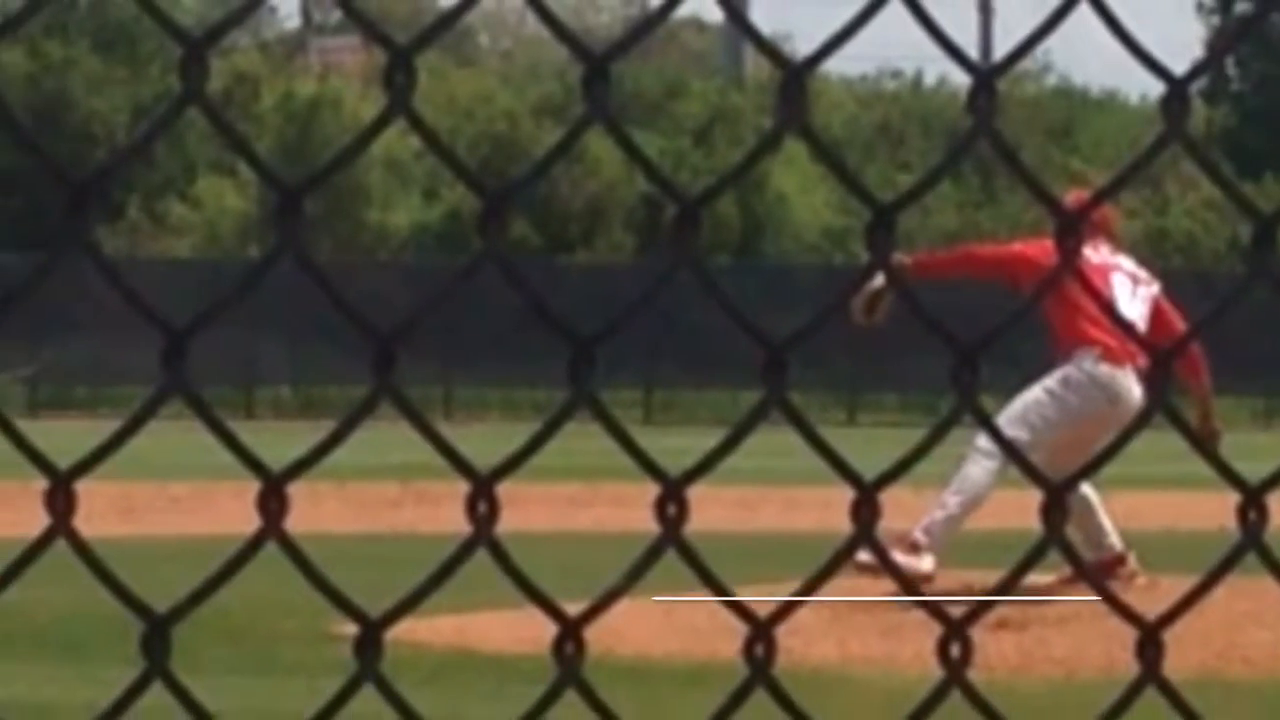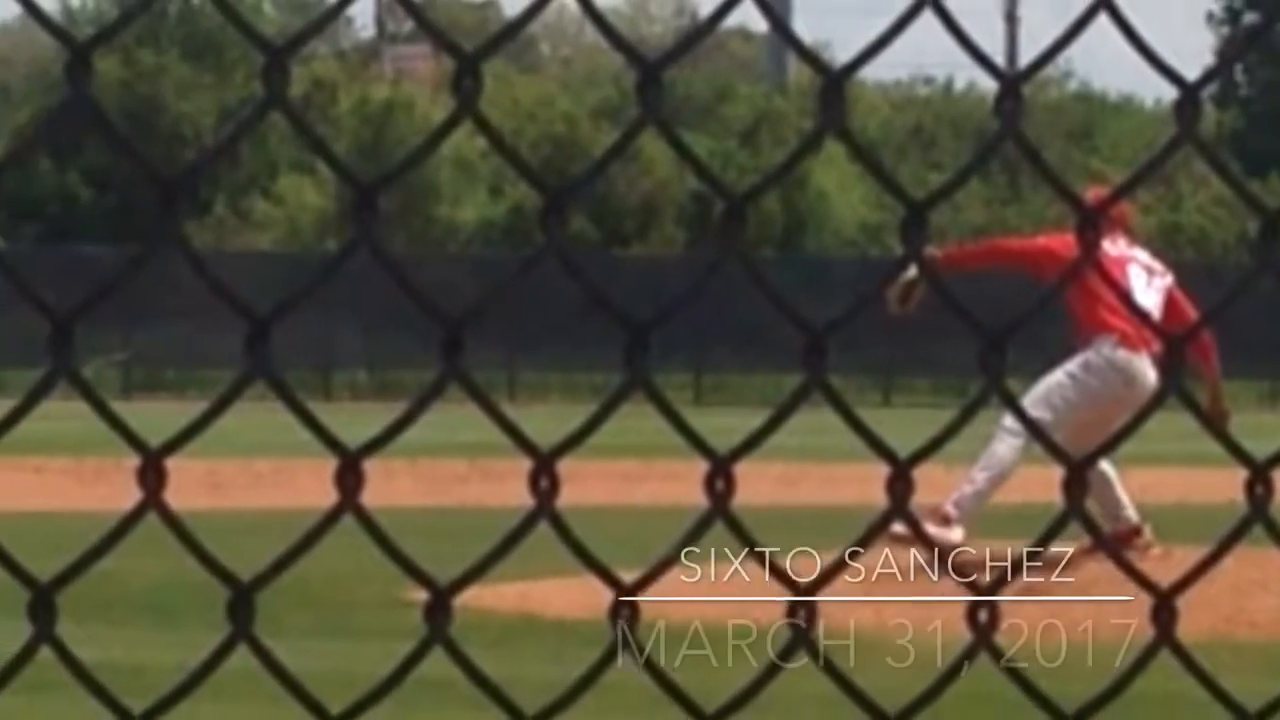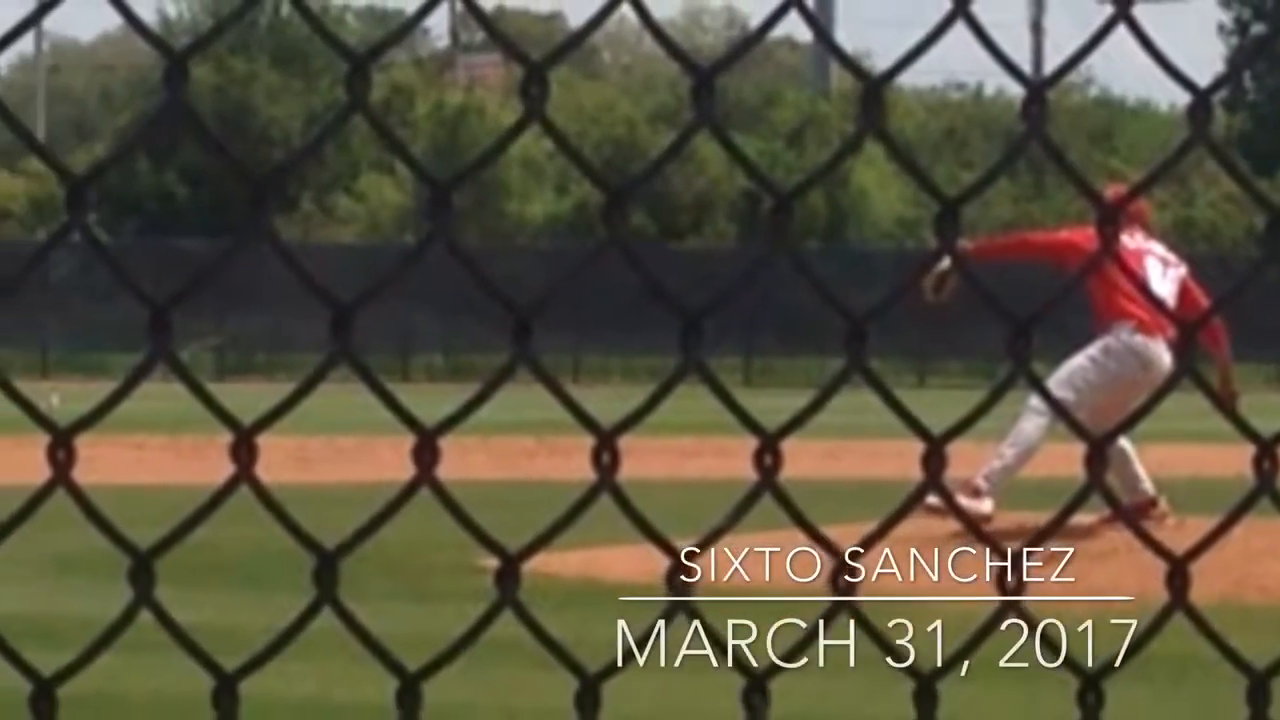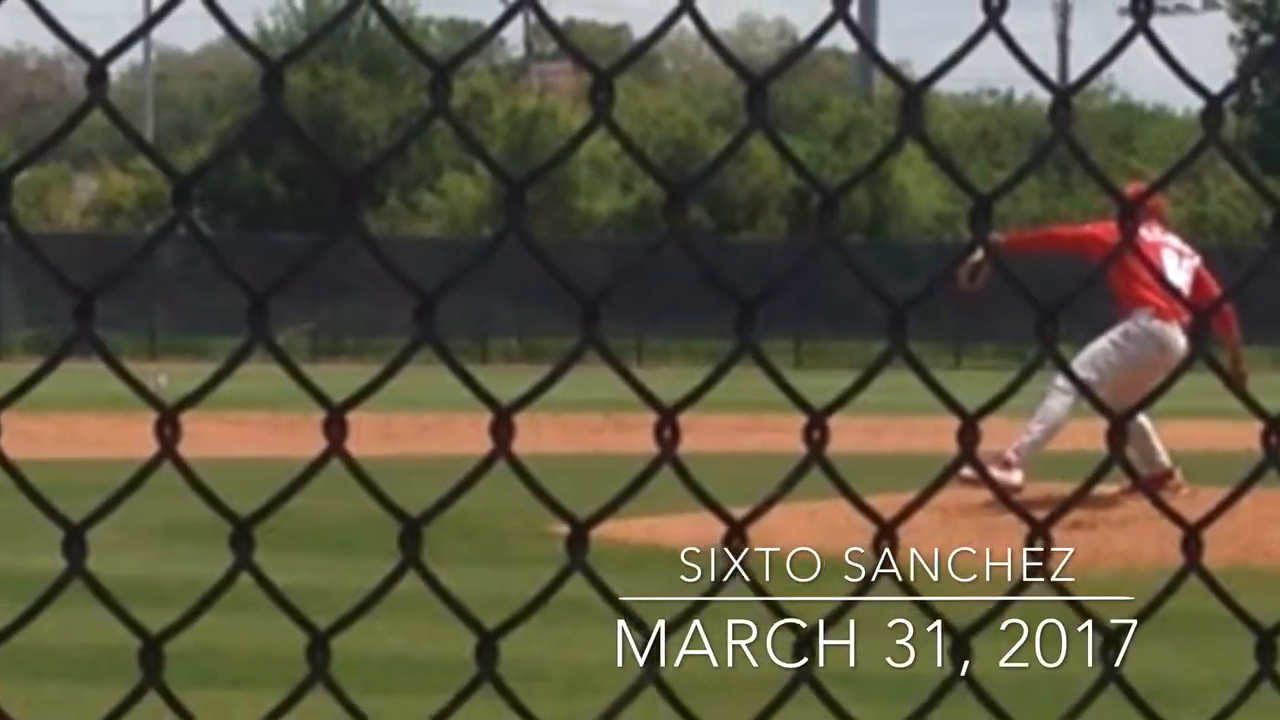
dt=0.7s
person 1, frame 1
left shoulder: (1060, 255)
right shoulder: (1141, 277)
left elbow: (984, 257)
right elbow: (1184, 344)
left wrist: (910, 265)
right wrist: (1205, 411)
left hip: (1091, 372)
right hip: (1130, 391)
left knee: (993, 444)
right knee: (1056, 467)
right ankle: (1110, 557)
person 1, frame 2
left shoulder: (1081, 248)
right shoulder: (1156, 269)
left elbow: (1009, 251)
right elbow: (1196, 331)
left wrist: (940, 259)
right wrist: (1215, 394)
left hip: (1110, 357)
right hip: (1144, 375)
left knee: (1018, 424)
right knee: (1077, 446)
left ankle: (949, 520)
right ankle: (1127, 528)
person 1, frame 3
left shoulder: (1102, 242)
right shoulder: (1171, 261)
left elbow: (1034, 244)
right elbow: (1207, 318)
left wrist: (971, 251)
right wrist: (1225, 376)
left hip: (1127, 342)
right hip: (1160, 359)
left knee: (1044, 404)
right knee: (1097, 422)
left ankle: (980, 492)
right ankle: (1144, 500)
person 1, frame 4
left shoulder: (1122, 235)
right shoulder: (1185, 252)
left elbow: (1061, 237)
right elbow: (1219, 305)
right wrist: (1235, 359)
left hip: (1147, 327)
right hip: (1176, 342)
right knee: (1118, 402)
